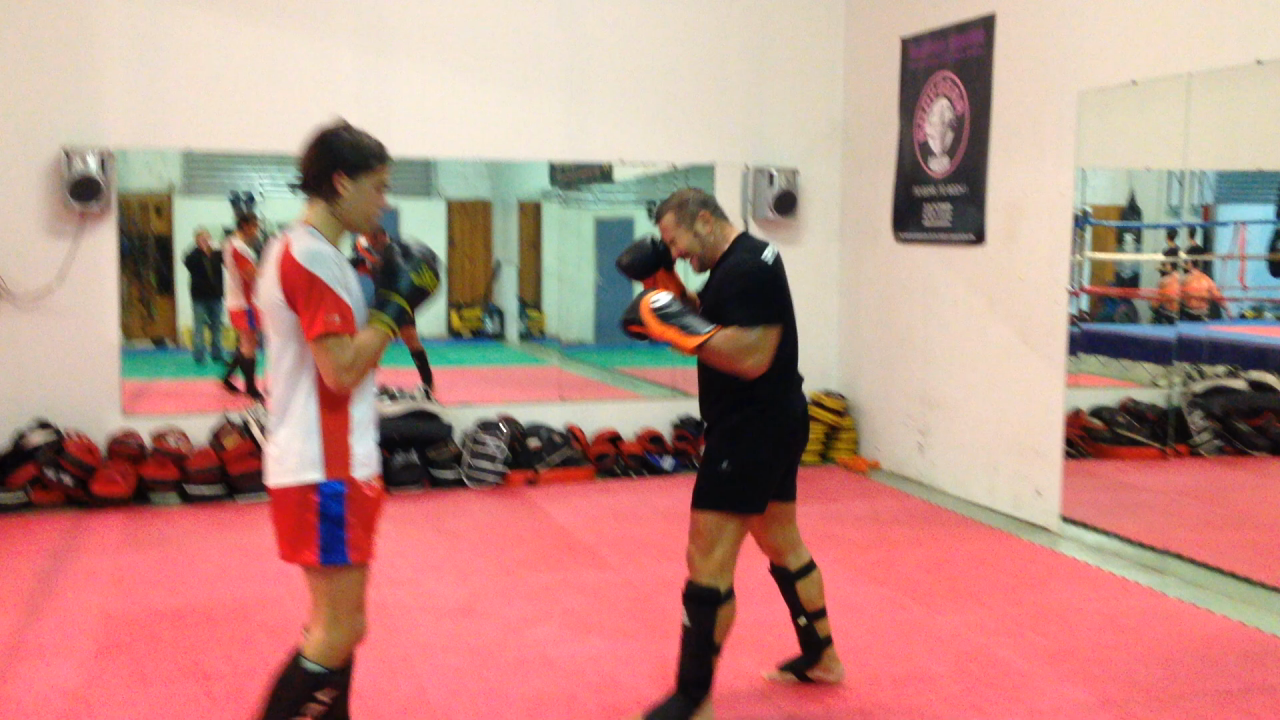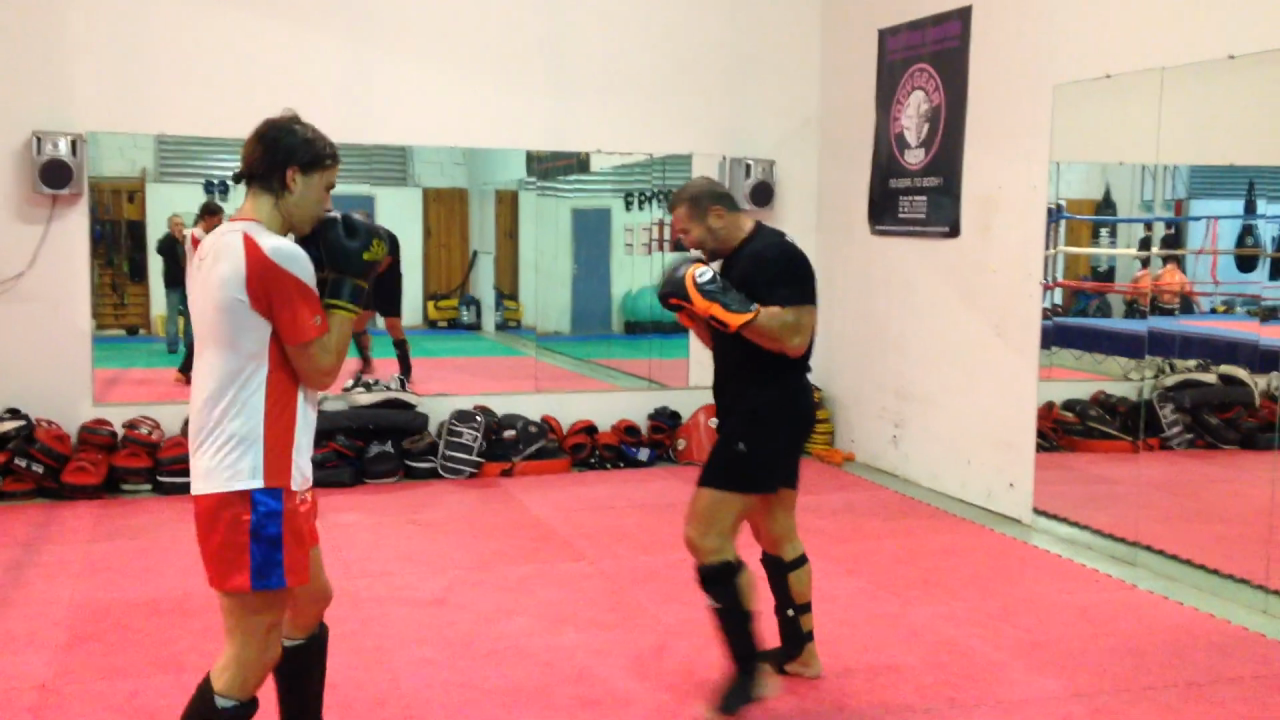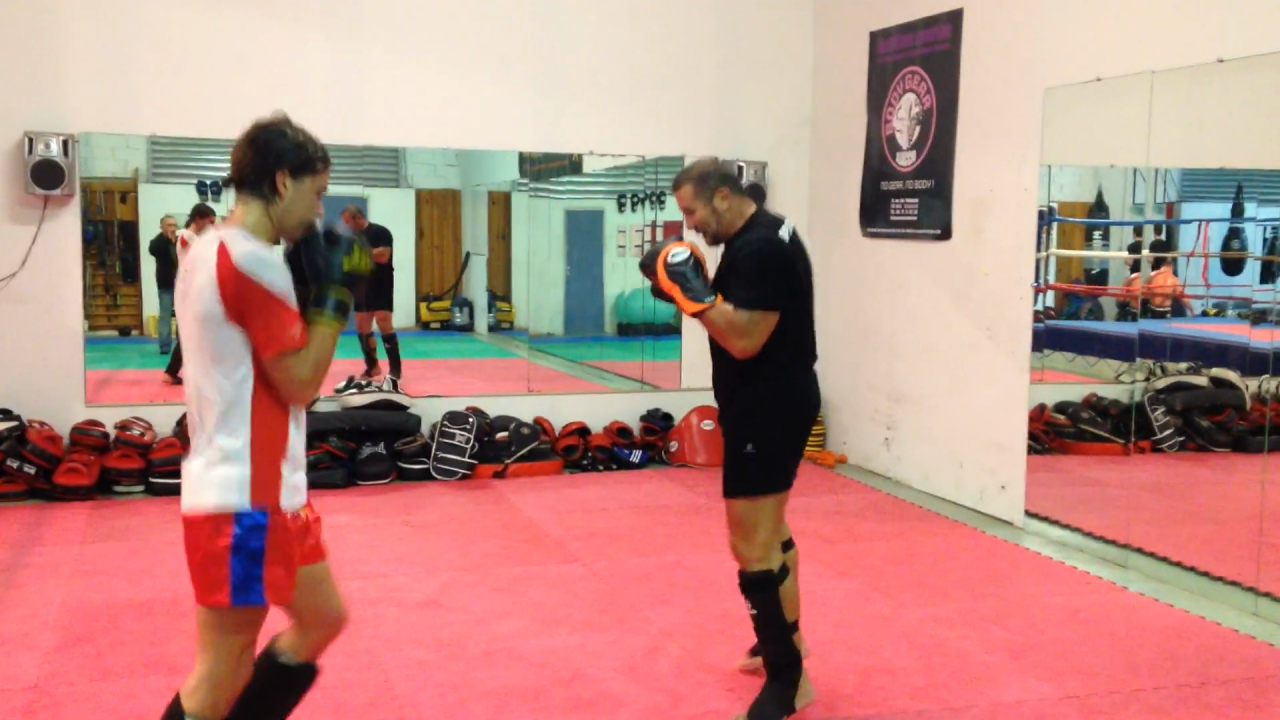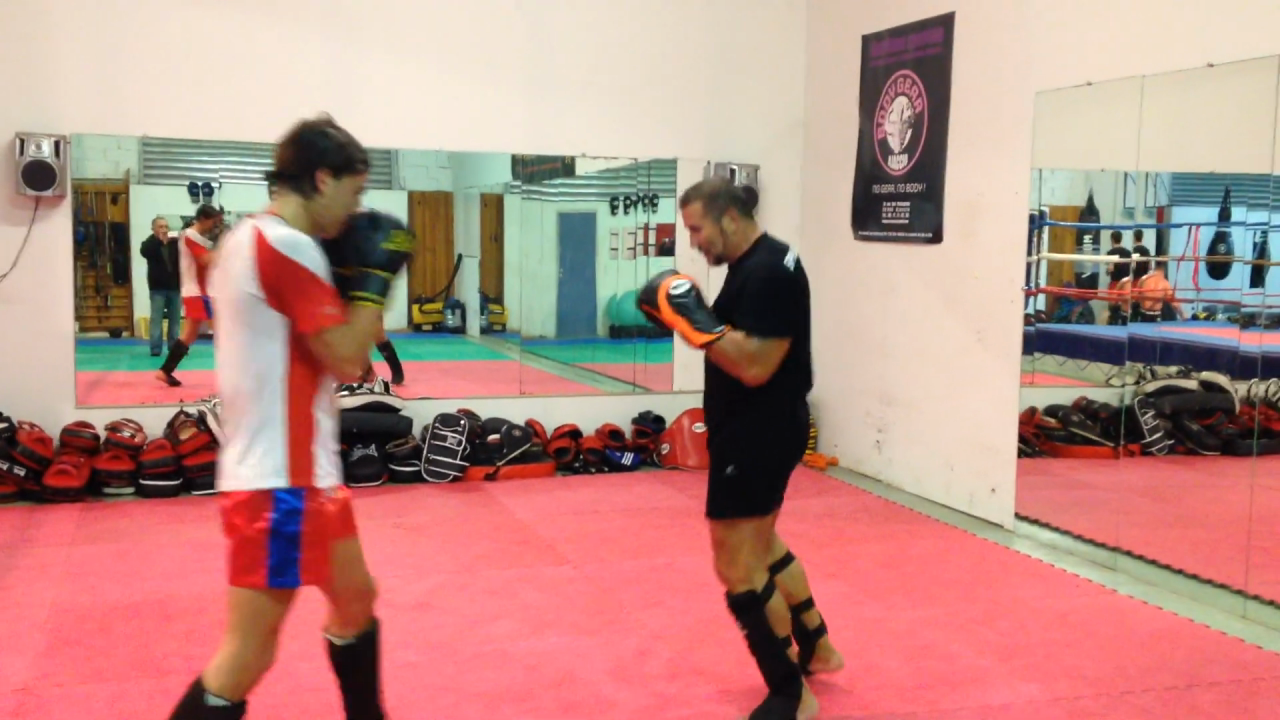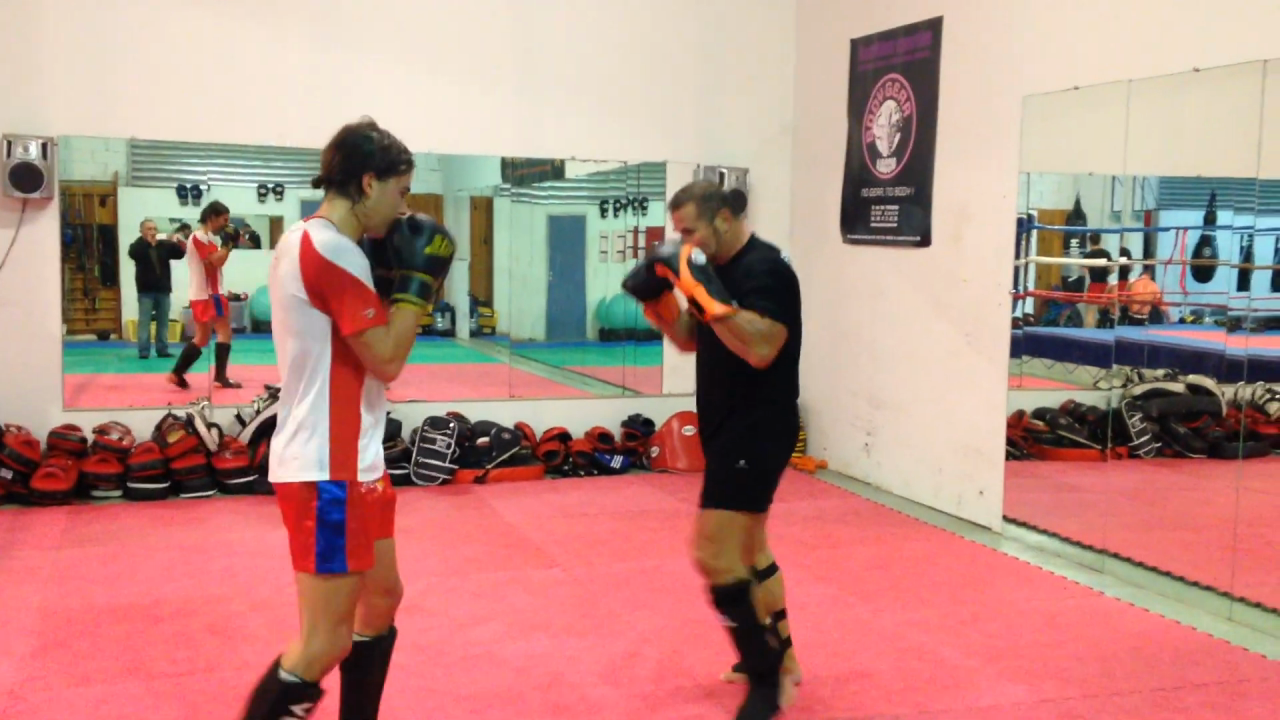
dt=0.3s
person 1, frame 1
left shoulder: (298, 250)
right shoulder: (311, 254)
right elbow: (341, 369)
left wrist: (386, 293)
right wrist: (397, 302)
left hip: (333, 465)
right hip: (323, 472)
left knee: (342, 613)
right knee: (338, 630)
person 1, frame 2
left shoulder: (216, 245)
right shoulder: (274, 254)
right elbow: (321, 367)
left wrist: (324, 272)
right wrist: (349, 281)
left hip: (245, 473)
right hip: (256, 482)
left knee: (310, 603)
right knee: (253, 653)
person 1, frame 3
left shoulder: (214, 249)
right shoulder: (251, 261)
right elbow: (300, 382)
left wrist: (318, 285)
right wrist: (334, 291)
left hip: (273, 491)
right hip: (244, 499)
left knee: (322, 625)
person 1, frame 4
left shoulder: (251, 240)
right shoulder: (285, 246)
right elbow: (346, 358)
left wrist: (355, 271)
right wrist: (375, 275)
left hip: (306, 472)
right hip: (277, 482)
left knee: (356, 601)
right knee: (248, 655)
person 1, frame 5
left shoulder: (311, 242)
right shoulder: (326, 249)
left elbow: (362, 337)
right elbow: (385, 360)
left wrist: (396, 271)
right wrist: (418, 278)
left hip: (353, 464)
right hip: (325, 472)
left knee: (379, 602)
right knee: (325, 639)
person 2, frame 1
left shoulder: (748, 271)
right shoulder: (731, 266)
left elbow: (752, 360)
right elbow: (701, 329)
left wrist: (676, 327)
right wrist: (658, 283)
left hip: (753, 431)
right hip: (771, 425)
left knee: (708, 562)
right knee: (781, 542)
right ankle: (821, 656)
person 2, frame 2
left shoulder: (775, 256)
right shoulder: (735, 258)
left elbow: (793, 338)
right elbow: (716, 339)
left wrist: (725, 303)
right wrist: (689, 301)
left hip: (768, 415)
right hip: (761, 413)
left knee: (705, 537)
right knee: (777, 533)
left ankle: (748, 671)
right ankle: (799, 649)
person 2, frame 3
left shoulder: (759, 249)
right shoulder: (763, 237)
left elbow: (744, 339)
left wrist: (691, 291)
right wrist: (693, 288)
left hip: (769, 407)
right hip: (776, 401)
left knee: (753, 546)
right knee: (767, 524)
right ankle: (785, 640)
person 2, frame 4
left shoulder: (764, 274)
right shoulder: (760, 262)
left elbow: (754, 365)
left wrist: (694, 321)
right wrist: (688, 316)
left hip: (758, 433)
right hip: (767, 427)
left knee: (739, 567)
right knee: (760, 543)
right ankle: (816, 645)
person 2, frame 5
left shoulder: (766, 271)
right shoulder: (719, 270)
left elbow: (760, 349)
right elbow: (692, 341)
left wrist: (706, 294)
right wrist: (661, 300)
left hip: (757, 432)
right hip: (731, 429)
left knee: (716, 558)
right knee: (746, 548)
right ankle: (779, 657)
